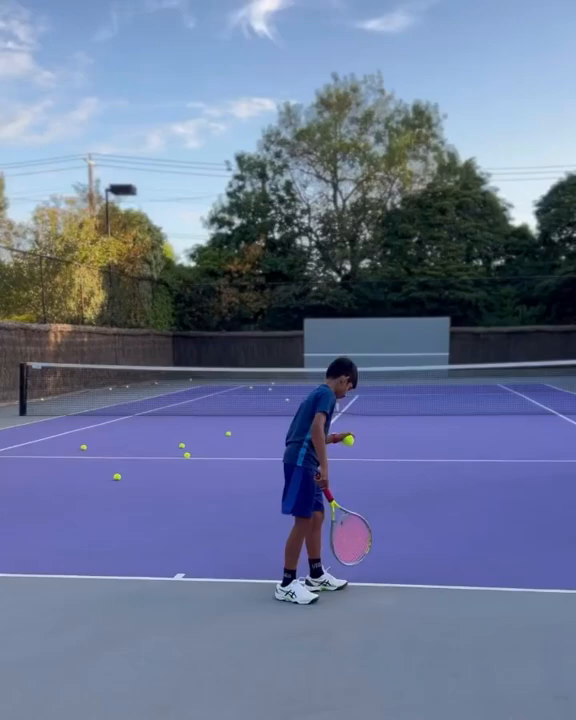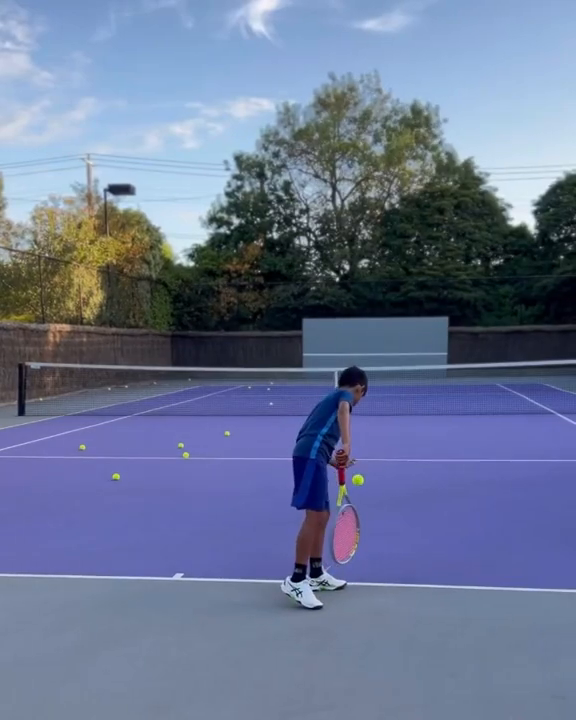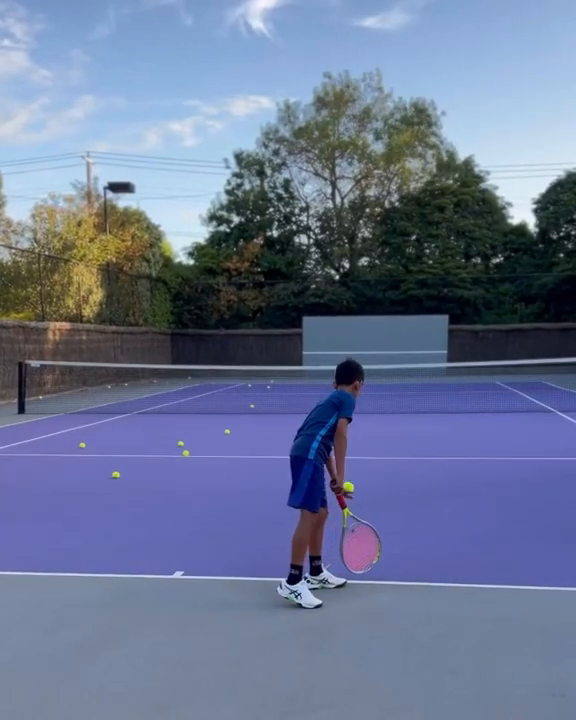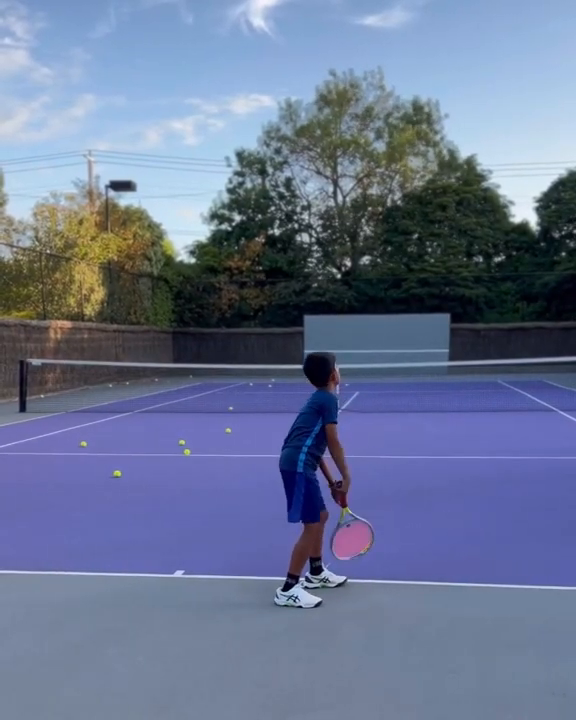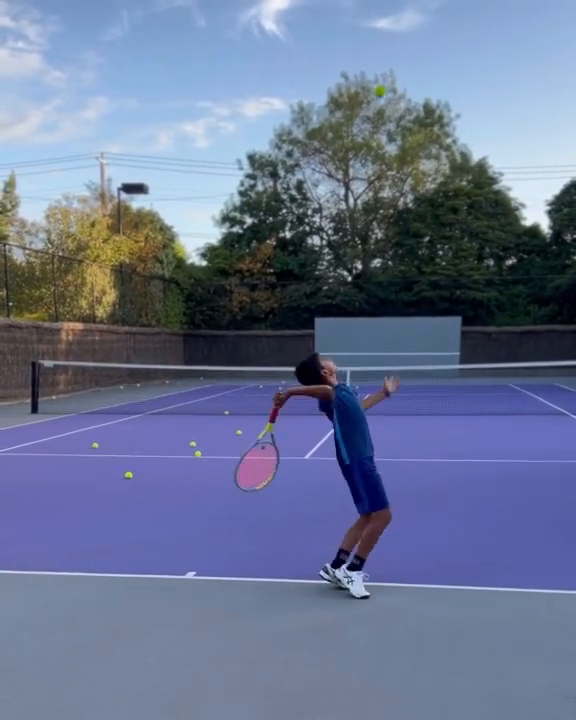
dt=1s
person 1, frame 1
left shoulder: (318, 394)
right shoulder: (327, 394)
right elbow: (316, 428)
left wrist: (333, 438)
right wrist: (323, 468)
left hip: (305, 462)
right hip: (300, 462)
left knee: (316, 517)
right knee: (303, 520)
left ankle: (316, 576)
right ankle: (286, 584)
person 1, frame 2
left shoulder: (332, 399)
right shoulder: (345, 395)
right elbow: (343, 410)
left wrist: (340, 463)
right wrist: (347, 443)
left hip: (311, 456)
right hip: (310, 455)
left knee: (322, 515)
right knee: (313, 516)
left ankle: (316, 575)
right ankle: (296, 580)
person 1, frame 3
left shoulder: (332, 399)
right shoulder: (348, 398)
right elbow: (340, 435)
left wrist: (335, 480)
right wrist: (341, 476)
left hip: (308, 455)
right hip: (308, 455)
left knee: (320, 513)
right knee: (309, 515)
left ankle: (316, 573)
right ankle: (292, 582)
person 1, frame 4
left shoulder: (319, 398)
right shoulder: (328, 400)
right elbow: (333, 442)
left wrist: (332, 479)
right wrist: (345, 476)
left hip: (300, 464)
right hip: (299, 467)
left knee: (320, 517)
right knee: (312, 526)
left ankle: (316, 573)
right ankle: (288, 589)
person 1, frame 5
left shoulder: (343, 390)
right shoulder: (328, 393)
left elbow: (362, 404)
right elbow: (321, 390)
left wrist: (384, 392)
right wrist: (289, 392)
left hip: (357, 459)
right hip: (356, 460)
left knee: (367, 518)
right knee: (382, 515)
left ankle: (337, 566)
right ankle: (351, 570)
